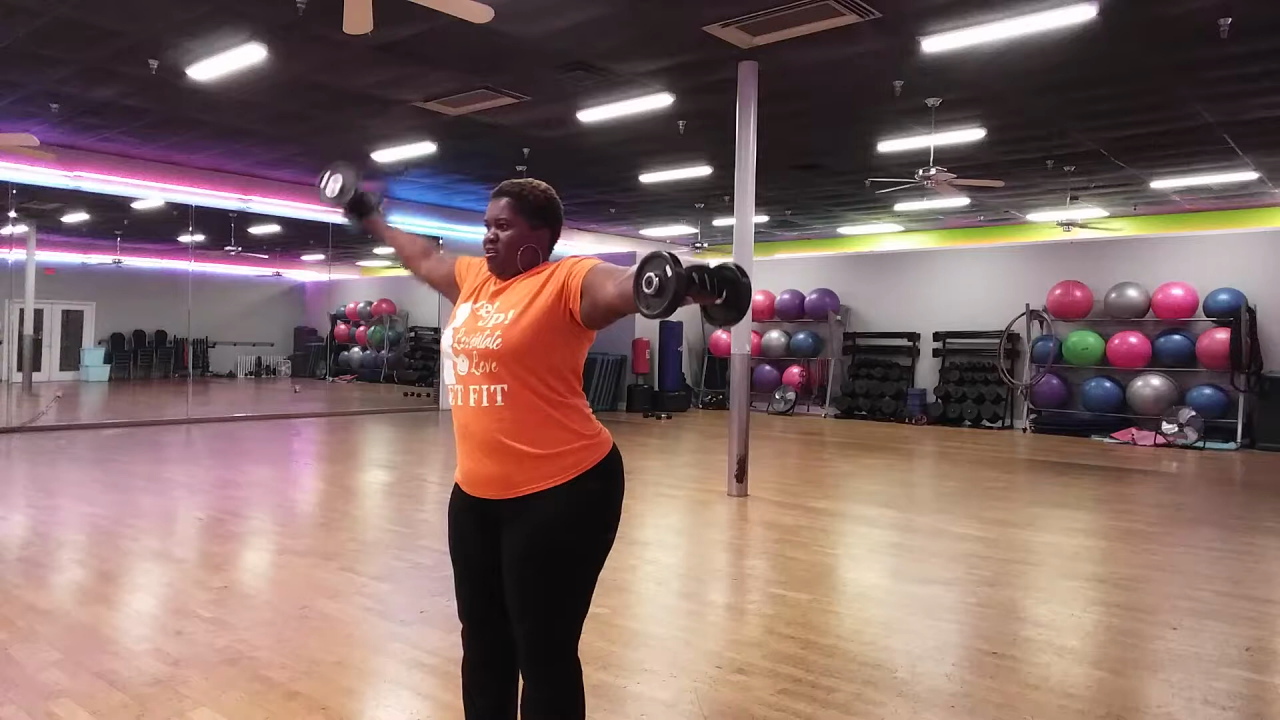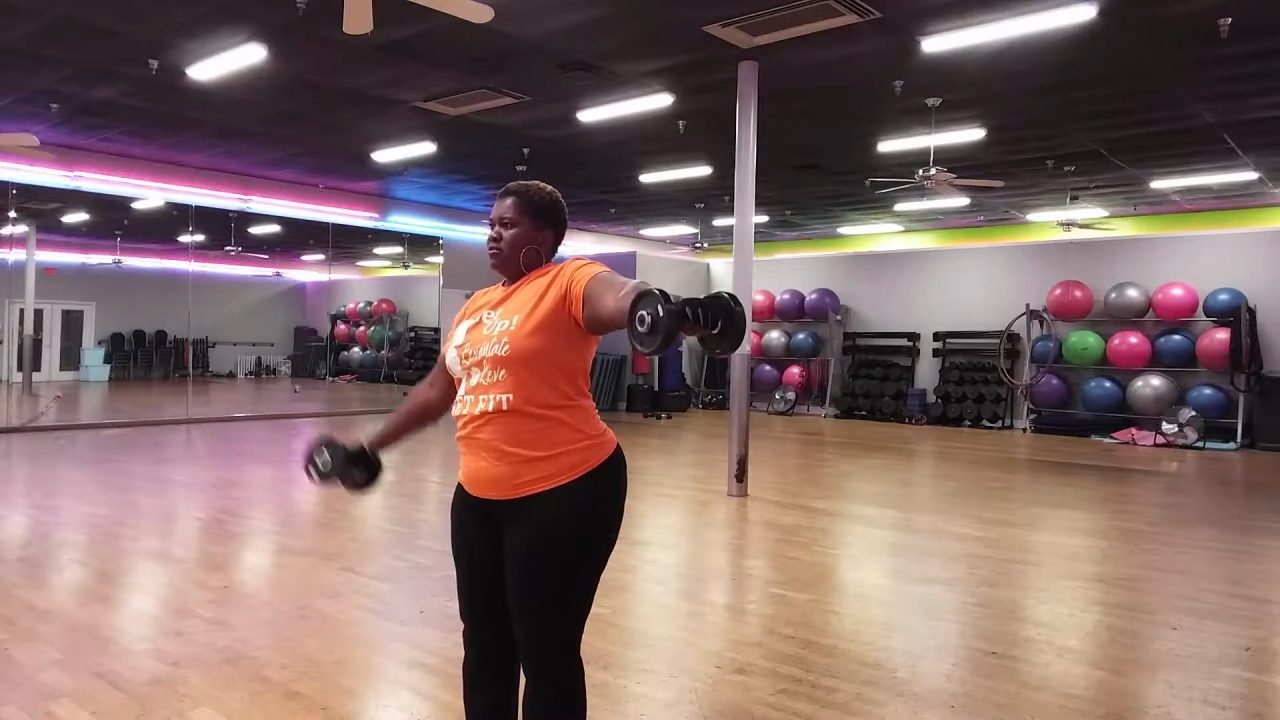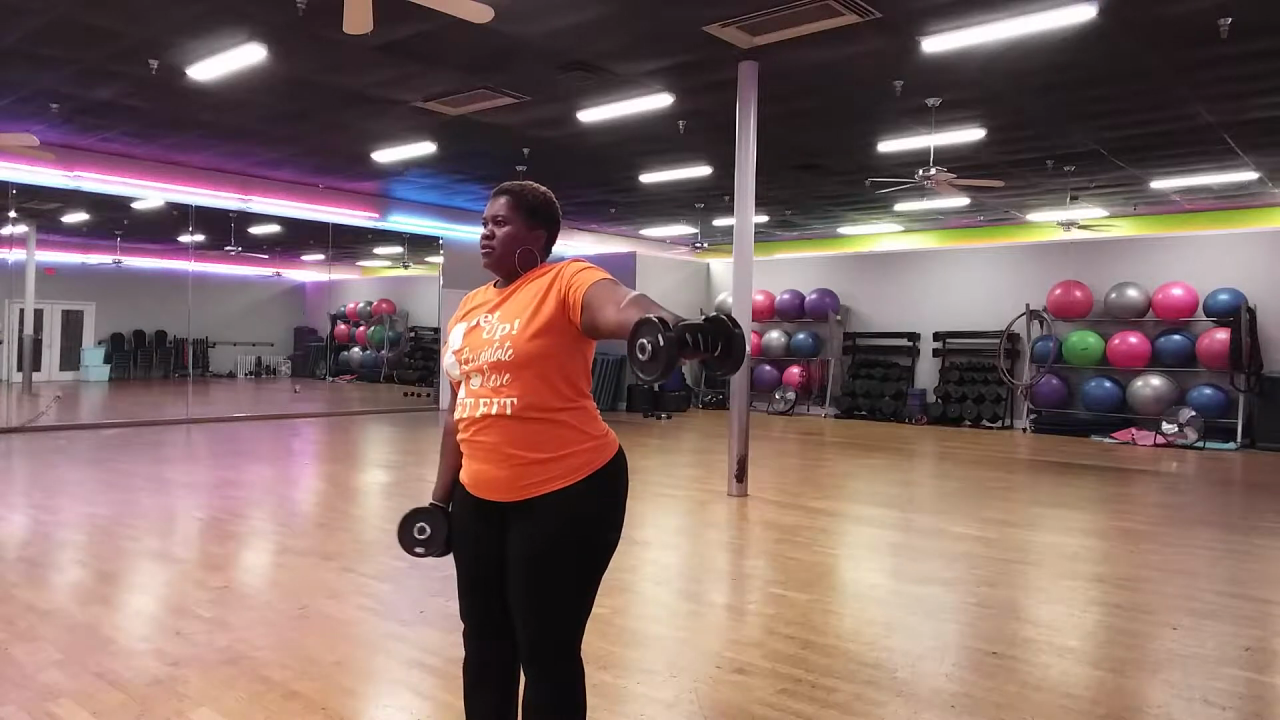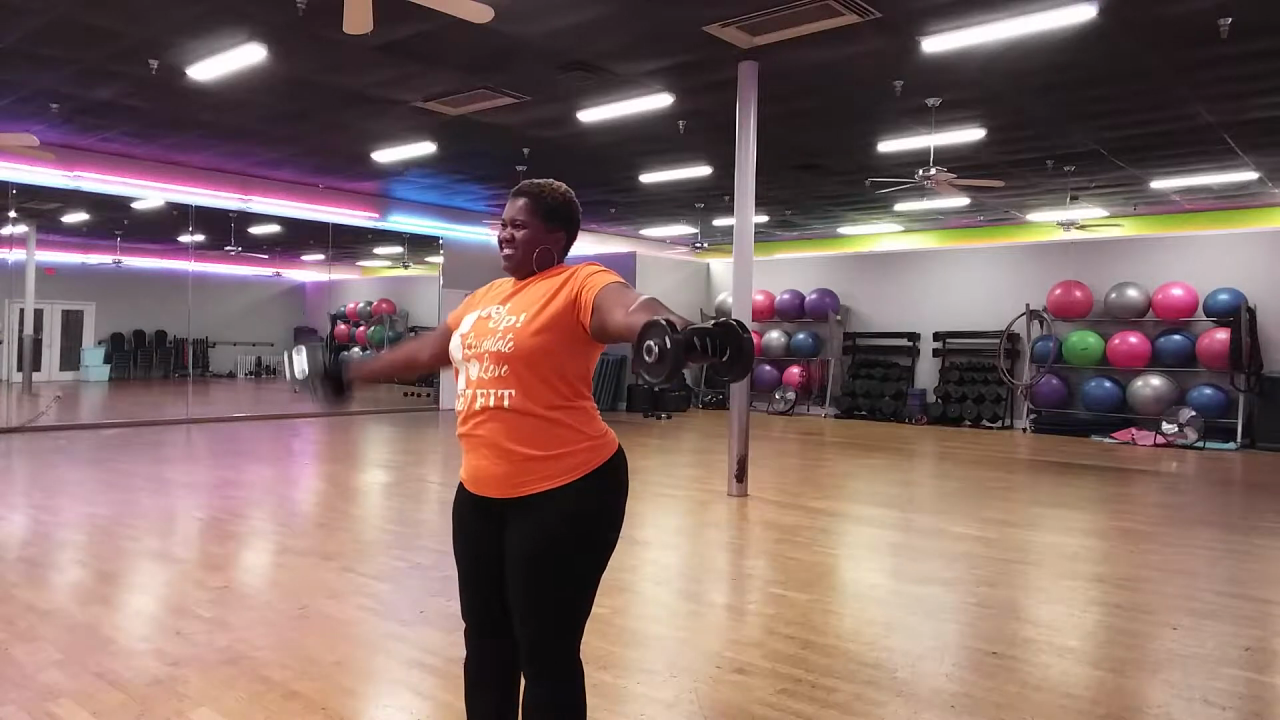
dt=0.5s
person 1, frame 1
left shoulder: (567, 280)
right shoulder: (477, 279)
left elbow: (625, 285)
right elbow: (424, 256)
right wrist: (371, 218)
left hip: (560, 492)
right hip: (477, 493)
left knee: (545, 653)
right knee: (483, 645)
person 1, frame 2
left shoulder: (570, 281)
right shoulder: (476, 305)
left elbow: (623, 297)
right elbow: (438, 389)
right wrist: (373, 445)
left hip: (564, 493)
right hip: (480, 497)
left knee: (546, 652)
right knee: (484, 645)
person 1, frame 3
left shoulder: (567, 283)
right shoulder: (468, 307)
left elbow: (623, 307)
right wrist: (442, 498)
left hip: (567, 494)
right hip: (480, 499)
left knee: (546, 652)
right knee: (484, 646)
person 1, frame 4
left shoulder: (581, 285)
right shoulder: (486, 296)
left elbow: (634, 312)
right elbow: (428, 349)
left wrist: (683, 337)
right wrist: (356, 372)
left hip: (565, 493)
right hip: (482, 493)
left knee: (546, 651)
right knee: (485, 642)
